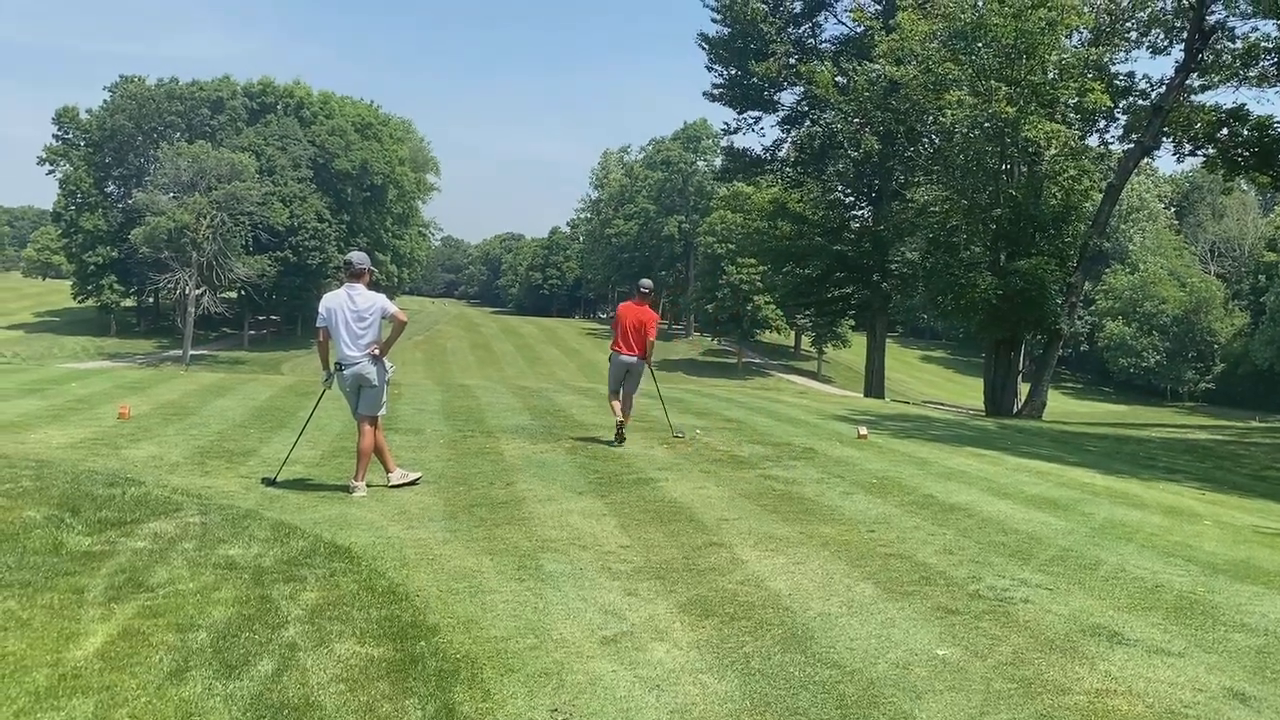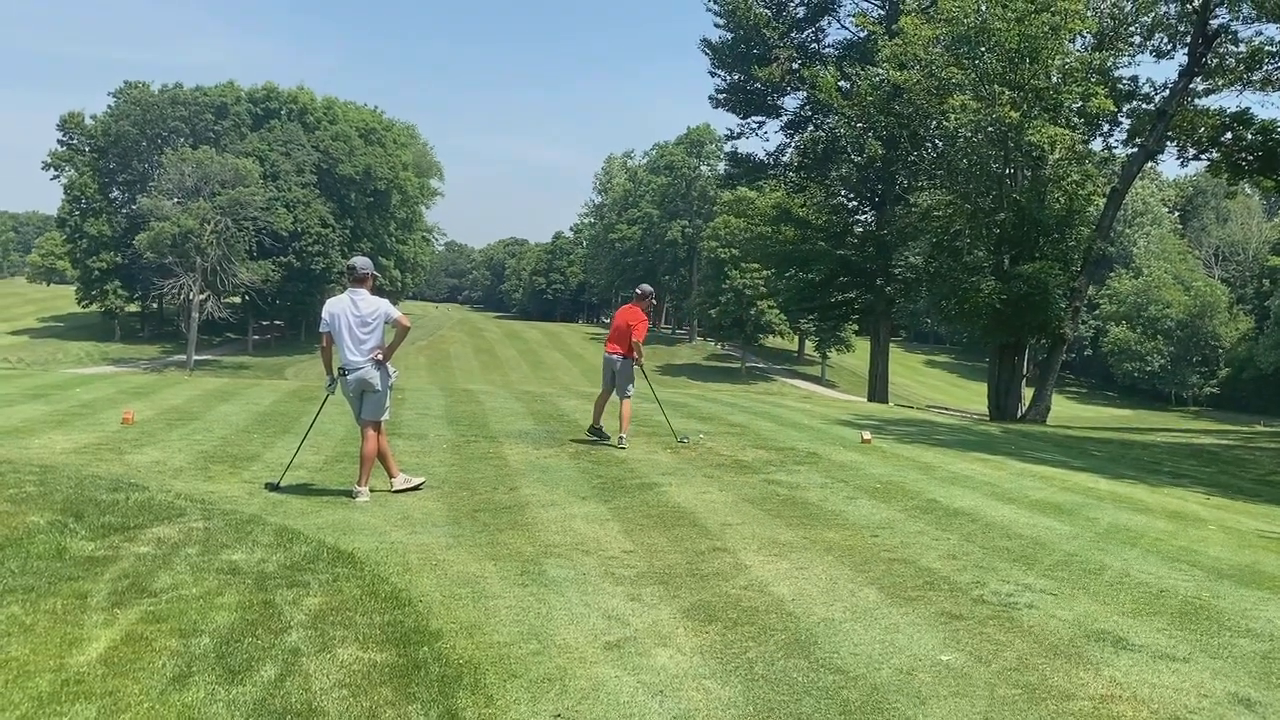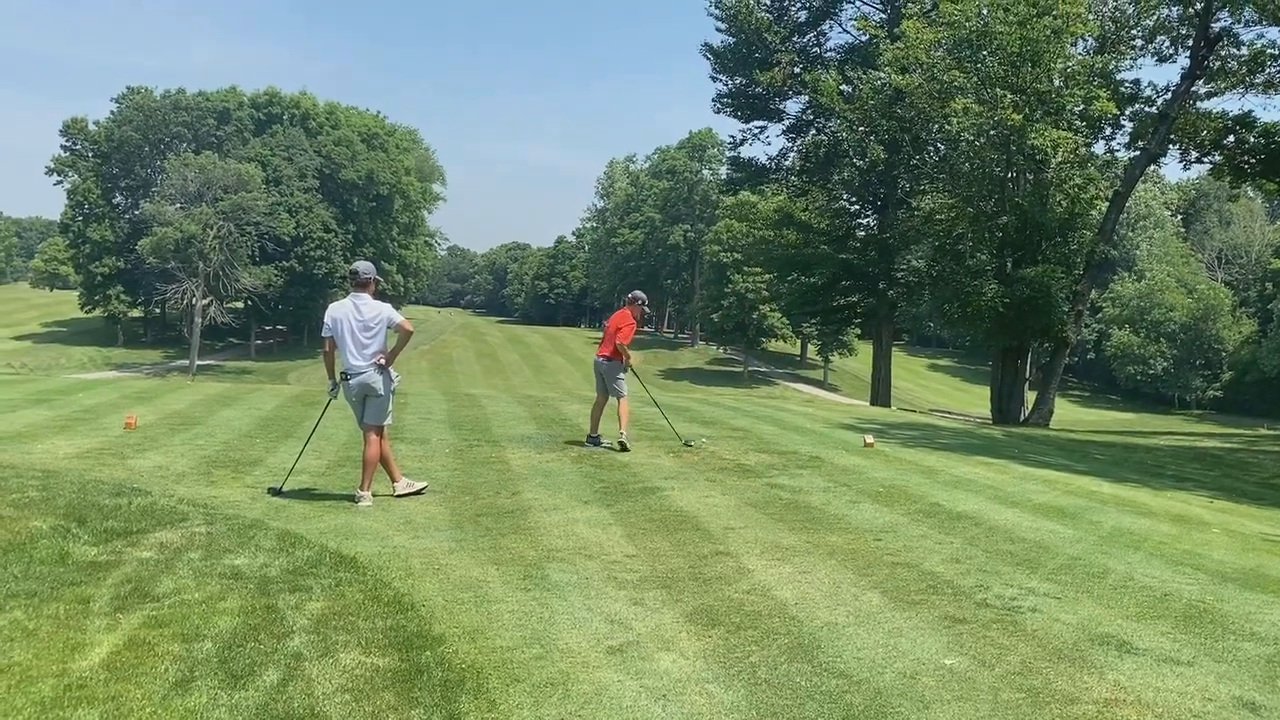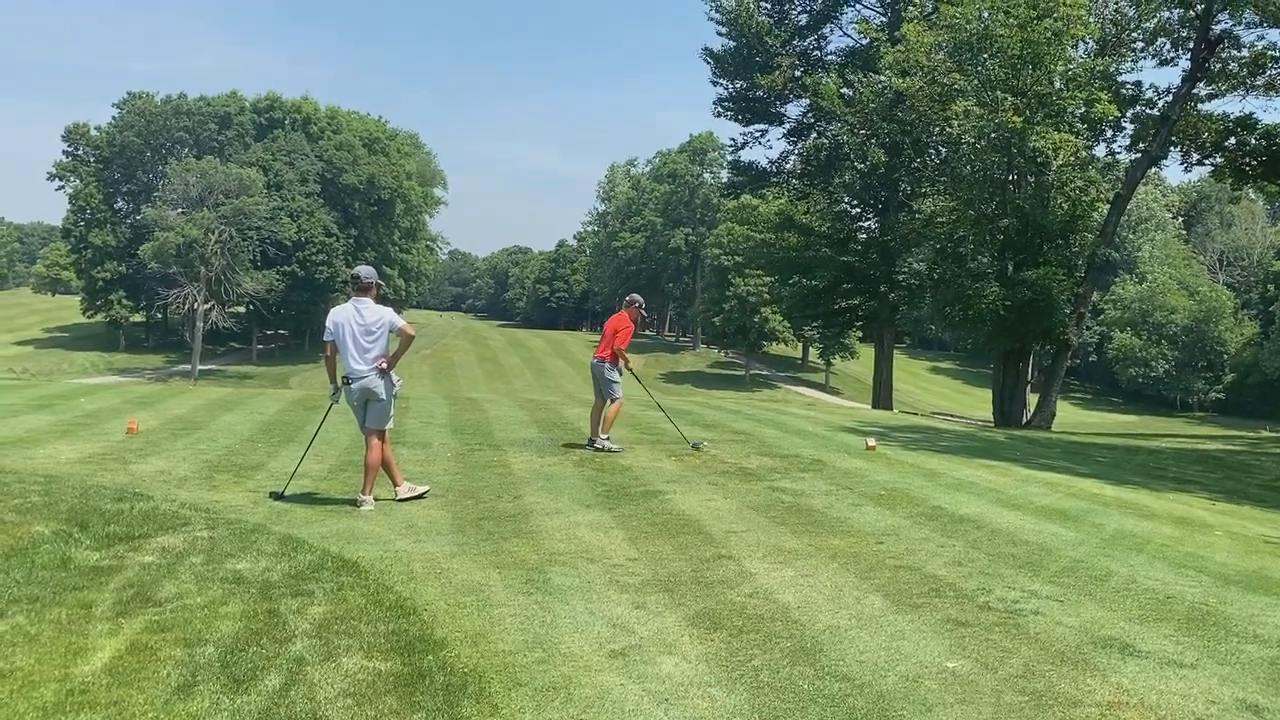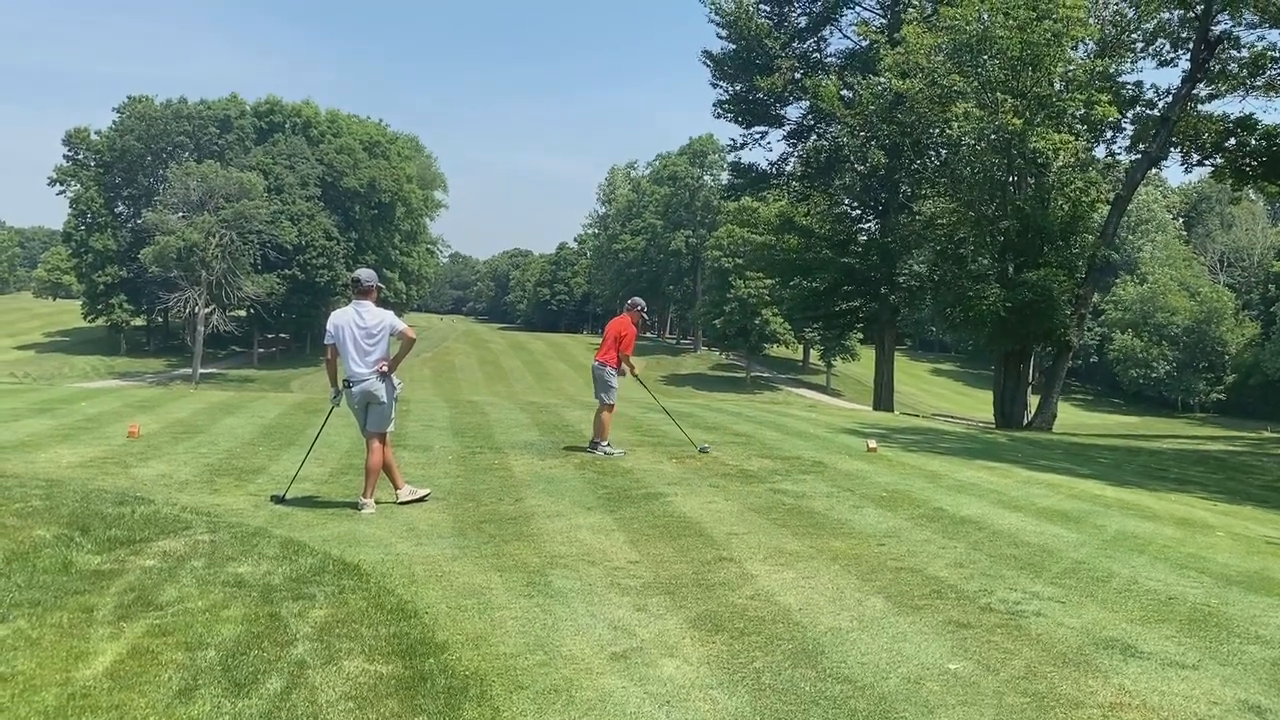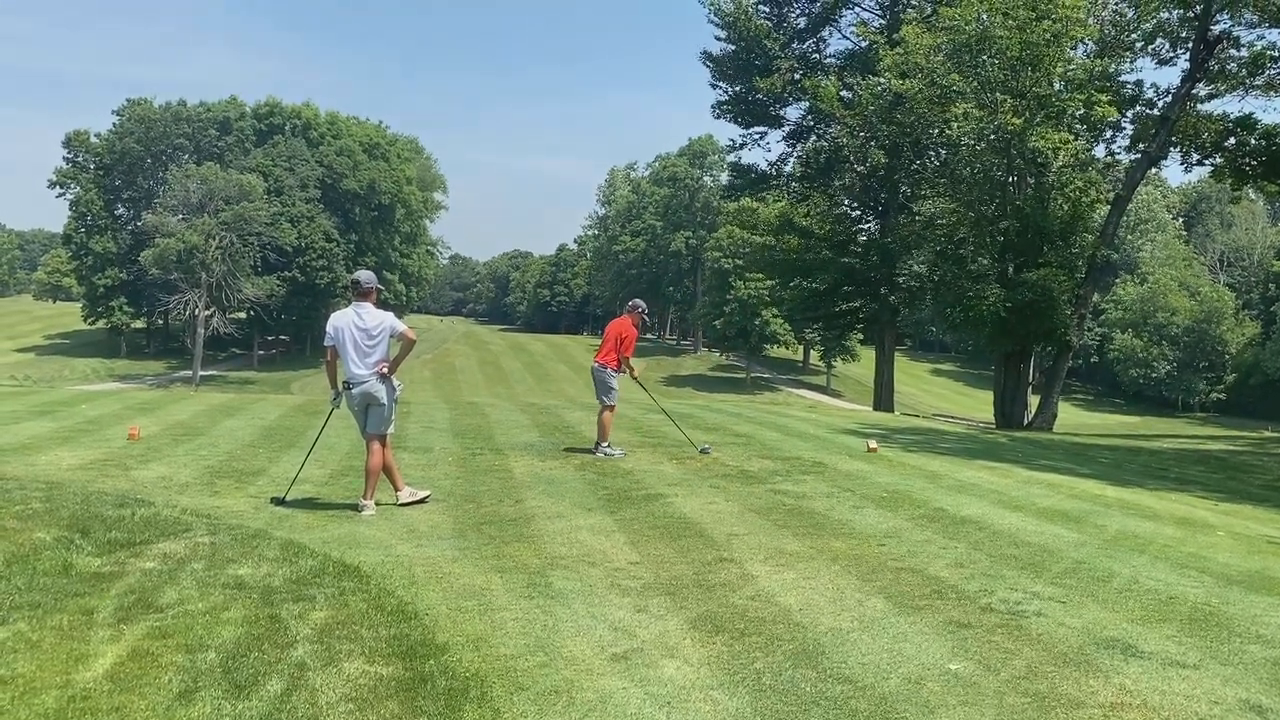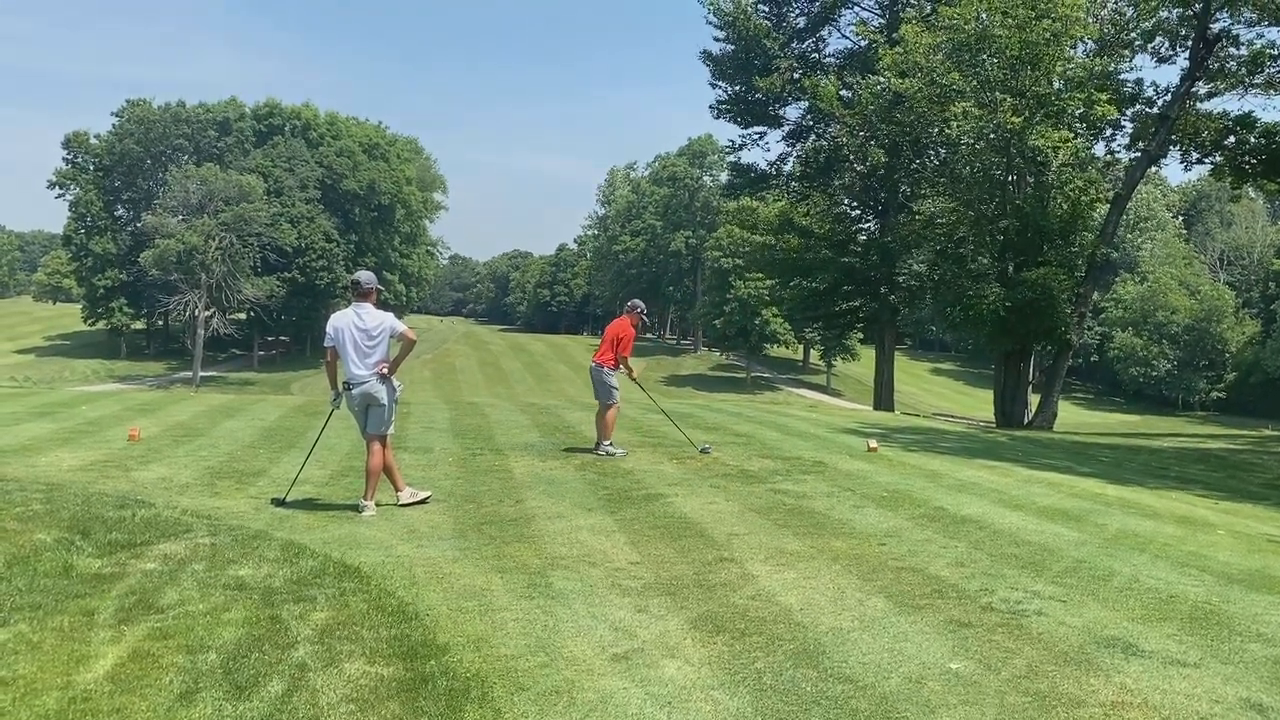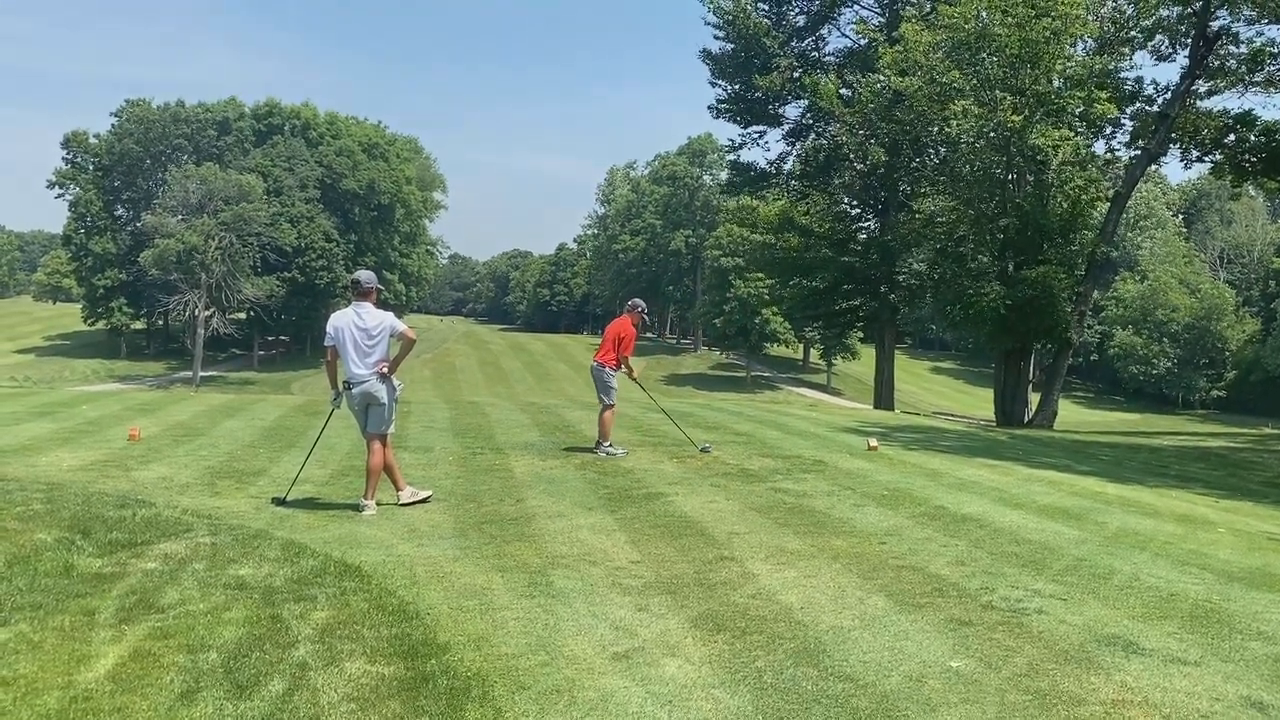
dt=0.3s
person 1, frame 1
left shoulder: (328, 300)
right shoulder: (375, 299)
left elbow: (322, 339)
right elbow: (402, 319)
left wrist: (326, 370)
right wrist: (385, 348)
left hip: (345, 370)
right hip: (371, 366)
left knee: (373, 423)
right knee: (368, 425)
left ankle: (393, 472)
right ankle: (358, 482)
person 1, frame 2
left shoulder: (331, 305)
right shoulder: (379, 304)
left elbow: (325, 345)
right elbow: (405, 325)
left wrist: (329, 376)
right wrist: (389, 353)
left hip: (348, 375)
right hip: (375, 371)
left knee: (376, 428)
right knee: (371, 430)
left ankle: (396, 477)
right ankle: (361, 487)
person 1, frame 3
left shoulder: (334, 309)
right shoulder: (381, 309)
left elbow: (328, 349)
right elbow: (408, 329)
left wrist: (332, 380)
right wrist: (392, 357)
left hip: (350, 380)
right hip: (377, 376)
left knee: (378, 432)
right knee: (374, 434)
left ankle: (399, 481)
right ankle: (364, 491)
person 1, frame 4
left shoulder: (336, 314)
right shoulder: (383, 313)
left elbow: (329, 354)
right elbow: (410, 333)
left wrist: (333, 385)
right wrist: (393, 361)
left hip: (352, 384)
right hip: (379, 380)
left knee: (380, 437)
right knee: (375, 439)
left ankle: (400, 486)
right ankle: (366, 496)
person 1, frame 5
left shoulder: (336, 317)
right shoulder: (384, 316)
left elbow: (330, 357)
right elbow: (411, 336)
left wrist: (334, 388)
right wrist: (394, 364)
left hip: (353, 387)
right hip: (379, 383)
left knee: (381, 440)
right knee: (376, 442)
left ankle: (401, 489)
right ankle: (367, 499)
person 1, frame 6
left shoulder: (336, 319)
right shoulder: (384, 317)
left elbow: (330, 359)
right elbow: (411, 337)
left wrist: (334, 389)
right wrist: (394, 365)
left hip: (353, 389)
right hip: (379, 384)
left knee: (381, 441)
right knee: (376, 444)
left ankle: (402, 490)
right ankle: (367, 501)
person 1, frame 7
left shoulder: (336, 320)
right shoulder: (384, 318)
left elbow: (330, 359)
right elbow: (411, 338)
left wrist: (334, 390)
right wrist: (394, 366)
left hip: (353, 389)
right hip: (380, 385)
left knee: (381, 442)
right knee: (377, 444)
left ankle: (402, 491)
right ankle: (367, 501)
person 1, frame 8
left shoulder: (336, 319)
right shoulder: (384, 317)
left elbow: (330, 359)
right elbow: (411, 337)
left wrist: (334, 389)
right wrist: (394, 365)
left hip: (353, 388)
right hip: (380, 384)
left knee: (381, 441)
right knee: (377, 443)
left ankle: (403, 490)
right ankle: (368, 501)
person 2, frame 1
left shoulder: (621, 308)
right shoulder: (651, 316)
right elbow: (651, 340)
right wrist: (649, 357)
left hip: (619, 356)
right hip: (638, 360)
left knee: (613, 393)
right knee: (628, 396)
left ankle: (619, 419)
right ankle: (620, 433)
person 2, frame 2
left shoulder: (621, 310)
right shoulder: (641, 318)
right elbow: (635, 341)
right wrist: (640, 356)
left hip: (608, 355)
right hip: (623, 359)
left knee: (605, 391)
right knee: (625, 398)
left ankle: (595, 427)
right ankle: (622, 436)
person 2, frame 3
left shoulder: (617, 315)
right shoulder: (630, 321)
right elbow: (619, 343)
left wrist: (623, 359)
right wrist: (629, 358)
left hip: (600, 359)
right hip: (611, 362)
left knee: (601, 398)
right knee: (622, 398)
left ankle: (593, 436)
right ankle: (623, 434)
person 2, frame 4
left shoulder: (614, 318)
right shoulder: (627, 324)
right elbow: (618, 348)
left wrist: (616, 363)
right wrist: (627, 362)
left hip: (597, 361)
right hip: (606, 364)
left knee: (600, 402)
right knee: (616, 401)
left ankle: (594, 439)
right ankle: (603, 438)
person 2, frame 5
left shoulder: (615, 321)
right shoulder: (630, 328)
right elbow: (623, 354)
left wrist: (619, 366)
right wrist: (632, 368)
left hip: (598, 364)
right hip: (607, 368)
left knee: (603, 405)
right knee: (608, 407)
left ankle: (595, 442)
right ankle: (603, 445)
person 2, frame 6
left shoulder: (615, 322)
right shoulder: (631, 330)
right elbow: (623, 356)
left wrist: (619, 366)
right wrist: (632, 370)
left hip: (598, 365)
right hip: (607, 369)
left knee: (605, 406)
right knee: (609, 407)
left ankle: (600, 443)
right ankle: (604, 447)
person 2, frame 7
left shoulder: (616, 323)
right shoulder: (629, 330)
right elbow: (621, 356)
left wrist: (621, 367)
right wrist: (631, 371)
left hip: (596, 365)
right hip: (605, 369)
left knee: (604, 406)
right knee: (613, 405)
left ankle: (600, 443)
right ankle: (606, 444)
person 2, frame 8
left shoulder: (616, 322)
right shoulder: (630, 330)
right elbow: (623, 356)
left wrist: (621, 367)
right wrist: (631, 371)
left hip: (598, 364)
right hip: (606, 368)
left knee: (605, 406)
right knee: (609, 407)
left ankle: (601, 442)
right ankle: (605, 446)
